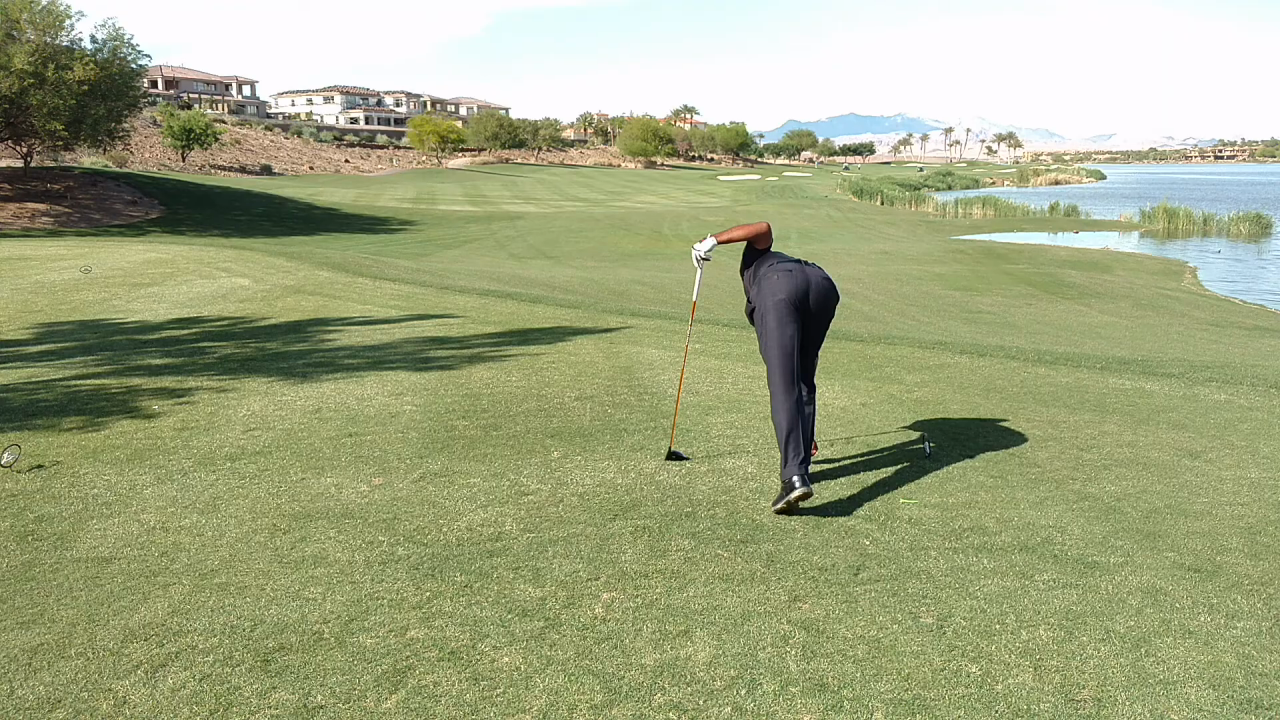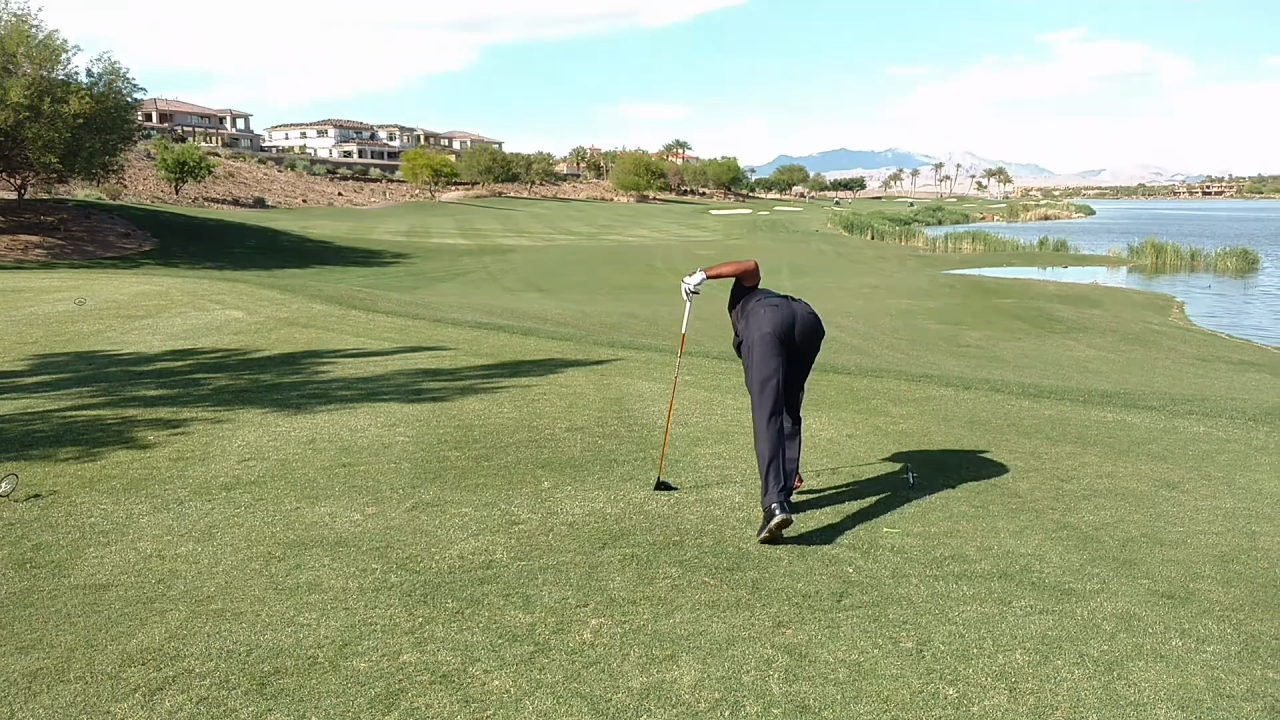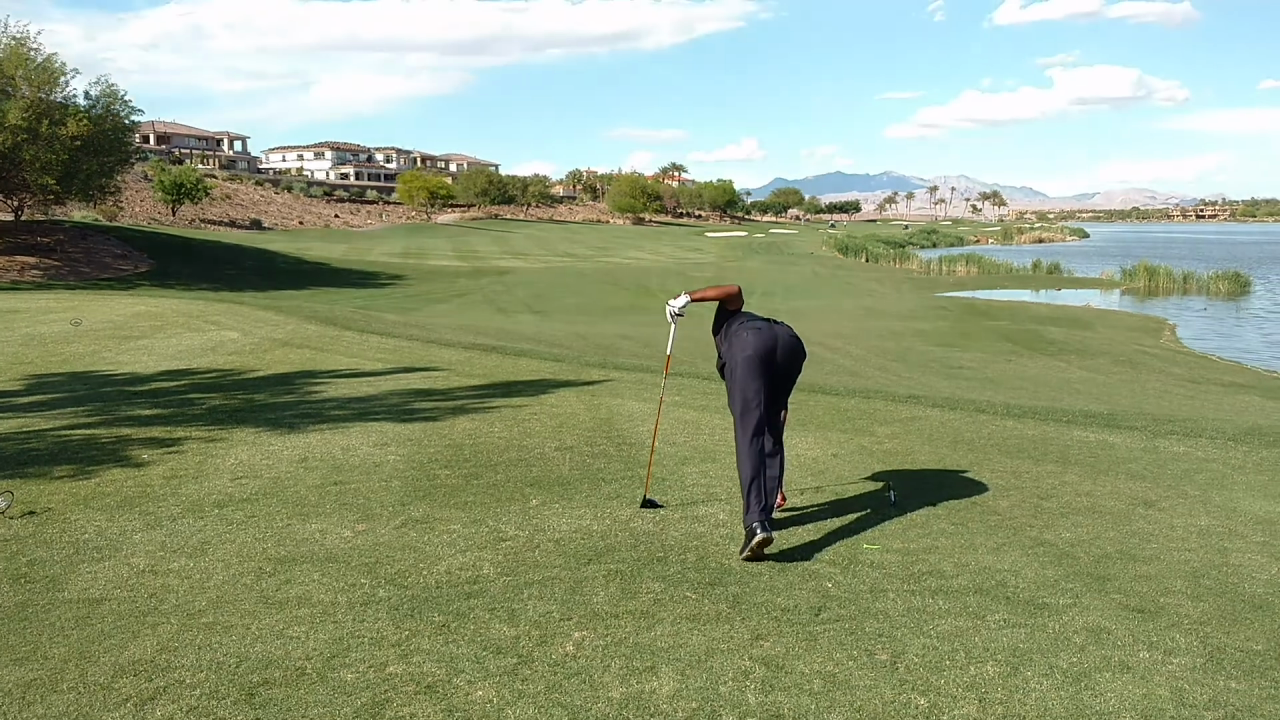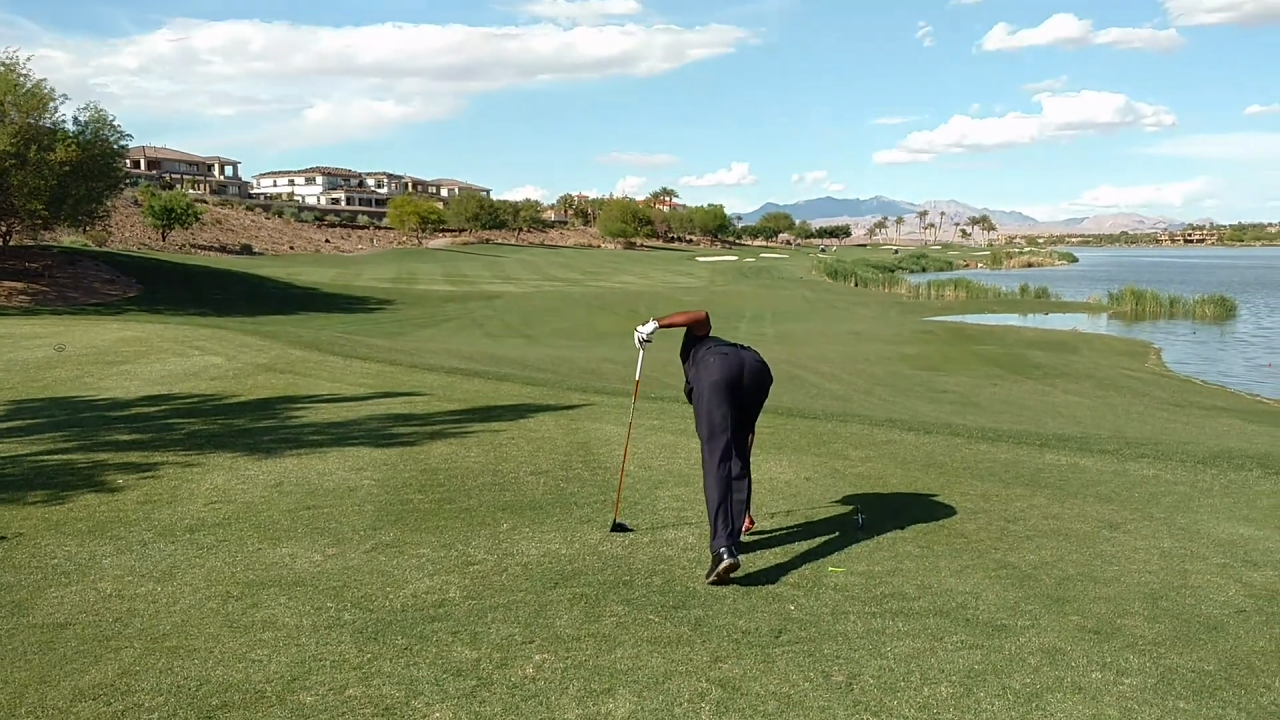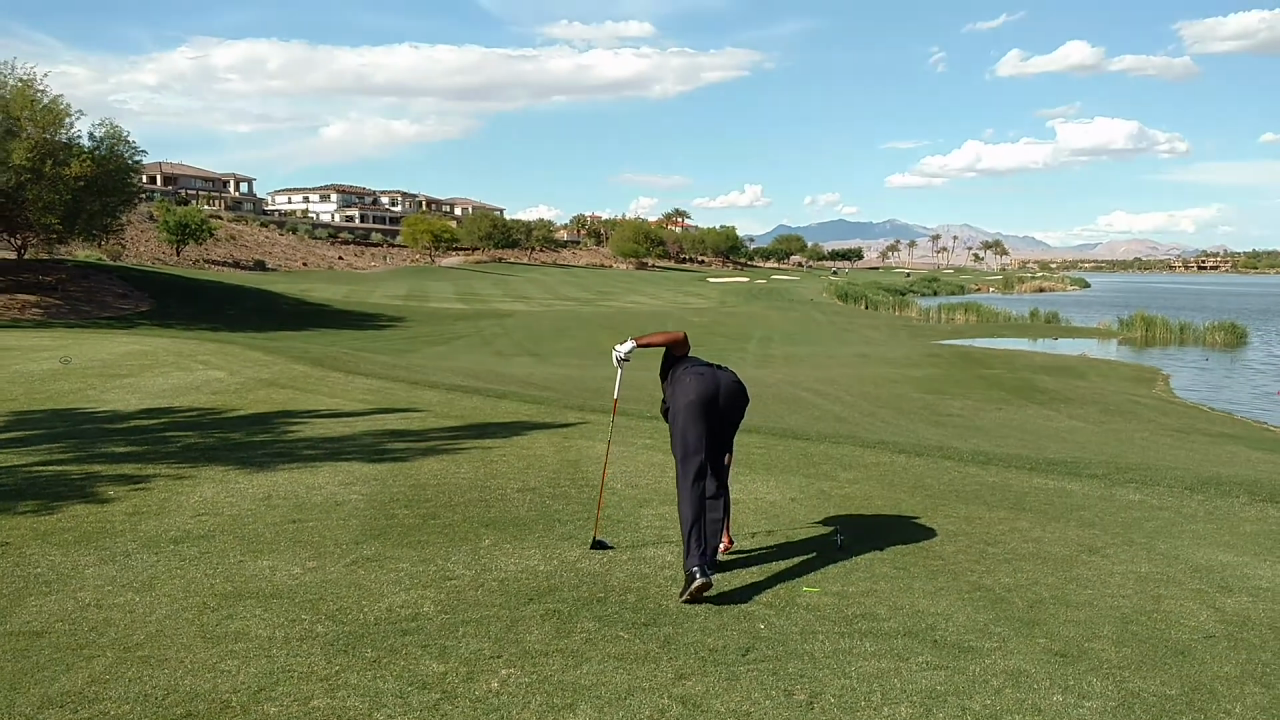
dt=0.3s
person 1, frame 1
left shoulder: (757, 261)
left elbow: (763, 229)
right elbow: (806, 370)
left wrist: (714, 240)
left hip: (778, 285)
right hip: (823, 286)
left knee: (783, 385)
right knee: (804, 379)
left ankle: (795, 476)
right ankle: (799, 466)
person 1, frame 2
left shoulder: (745, 298)
left elbow: (751, 267)
right elbow: (795, 400)
left wrist: (703, 274)
right wrist: (793, 470)
left hip: (765, 320)
right hip: (809, 321)
left knee: (766, 415)
right knee: (789, 412)
left ankle: (775, 504)
right ankle: (782, 495)
person 1, frame 3
left shoulder: (729, 320)
left elbow: (734, 291)
right elbow: (779, 422)
left wrist: (687, 297)
right wrist: (777, 489)
left hip: (748, 342)
right hip: (791, 343)
left knee: (749, 435)
right knee: (770, 431)
left ankle: (756, 523)
right ankle: (764, 512)
person 1, frame 4
left shoulder: (697, 346)
left elbow: (702, 317)
right elbow: (747, 445)
left wrist: (655, 324)
right wrist: (745, 512)
left hip: (715, 368)
right hip: (757, 368)
left knee: (717, 459)
right knee: (738, 455)
left ankle: (723, 548)
right ankle: (731, 536)
person 1, frame 5
left shoulder: (677, 366)
left elbow: (680, 338)
right elbow: (724, 472)
left wrist: (634, 343)
right wrist: (724, 532)
left hip: (692, 387)
right hip: (734, 389)
left knee: (690, 479)
right knee: (714, 476)
left ankle: (696, 568)
right ankle: (708, 554)
